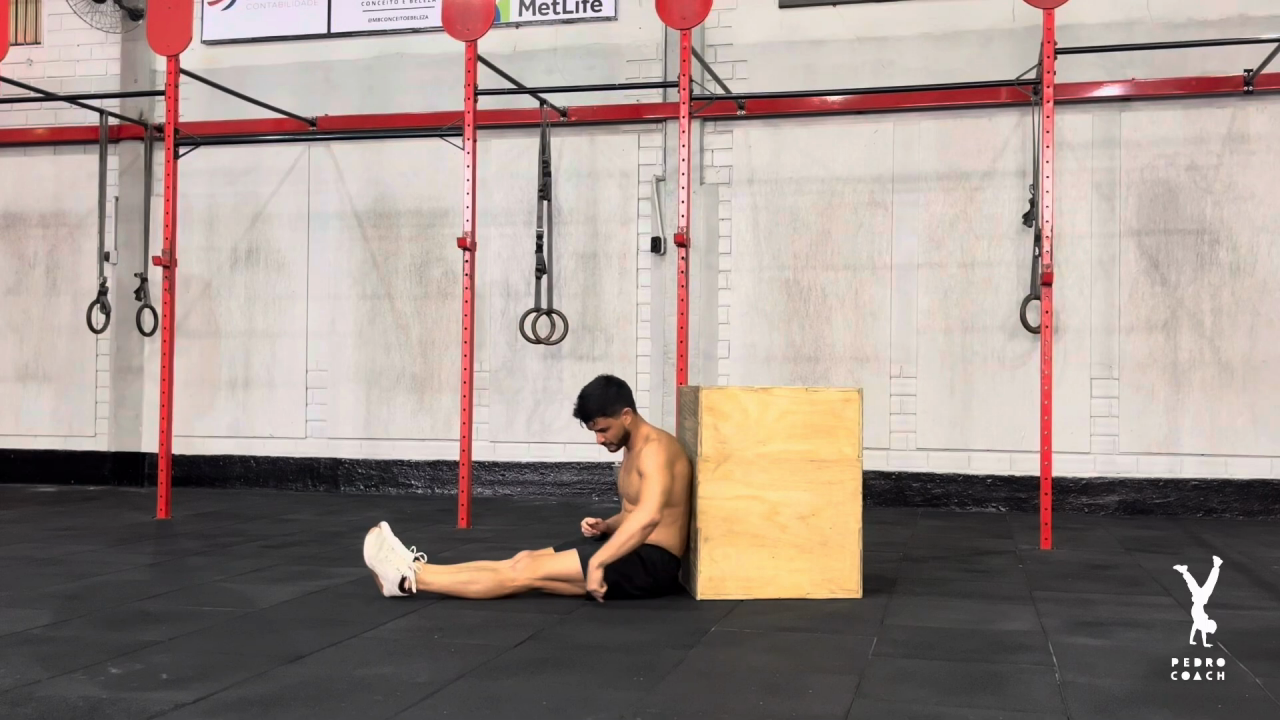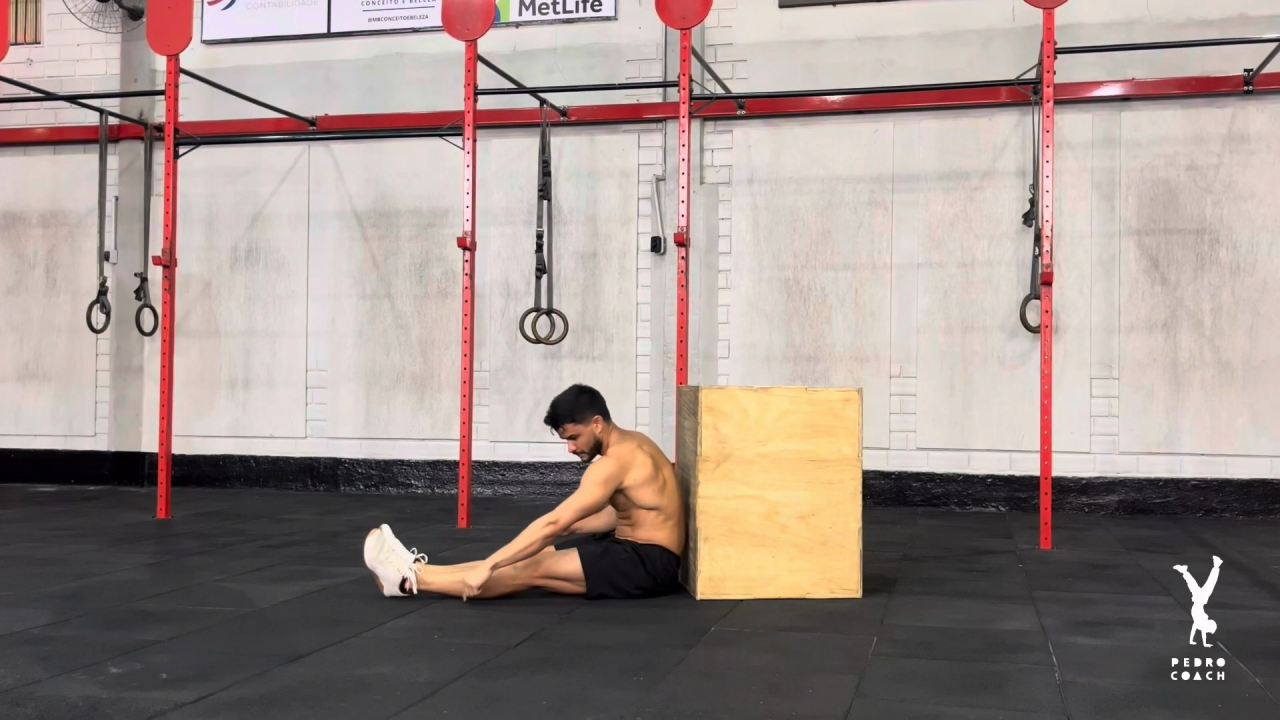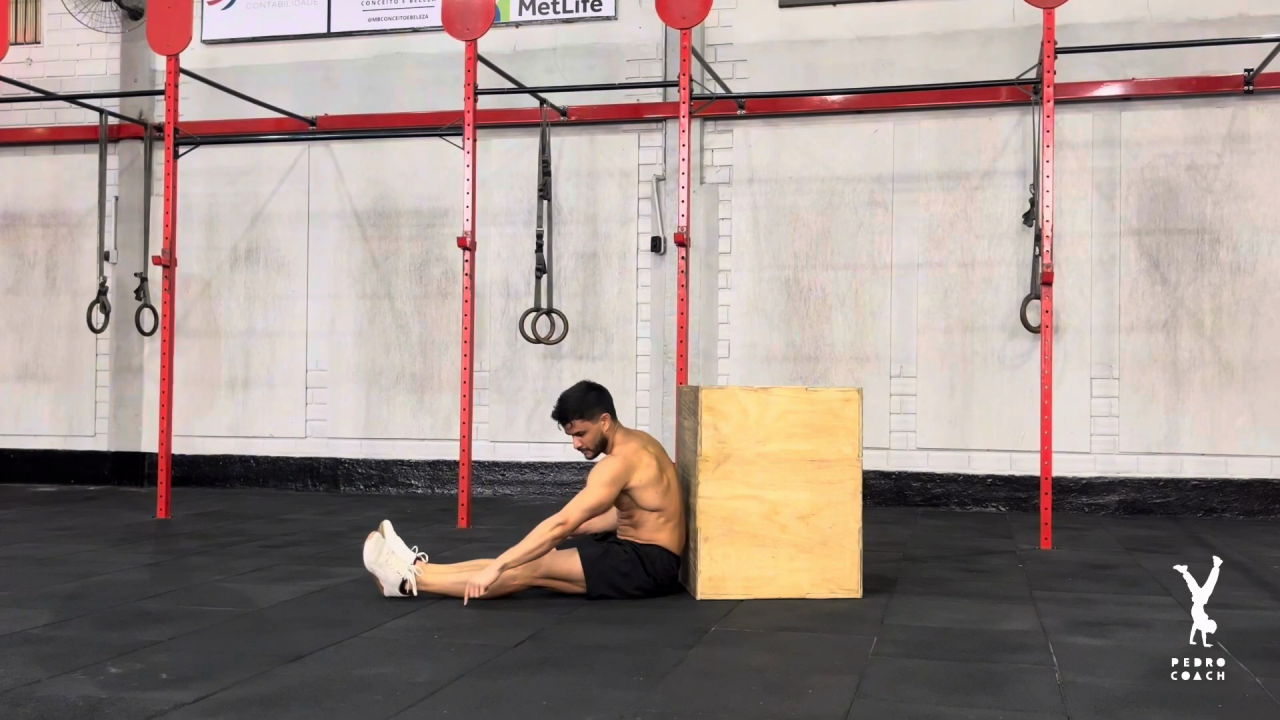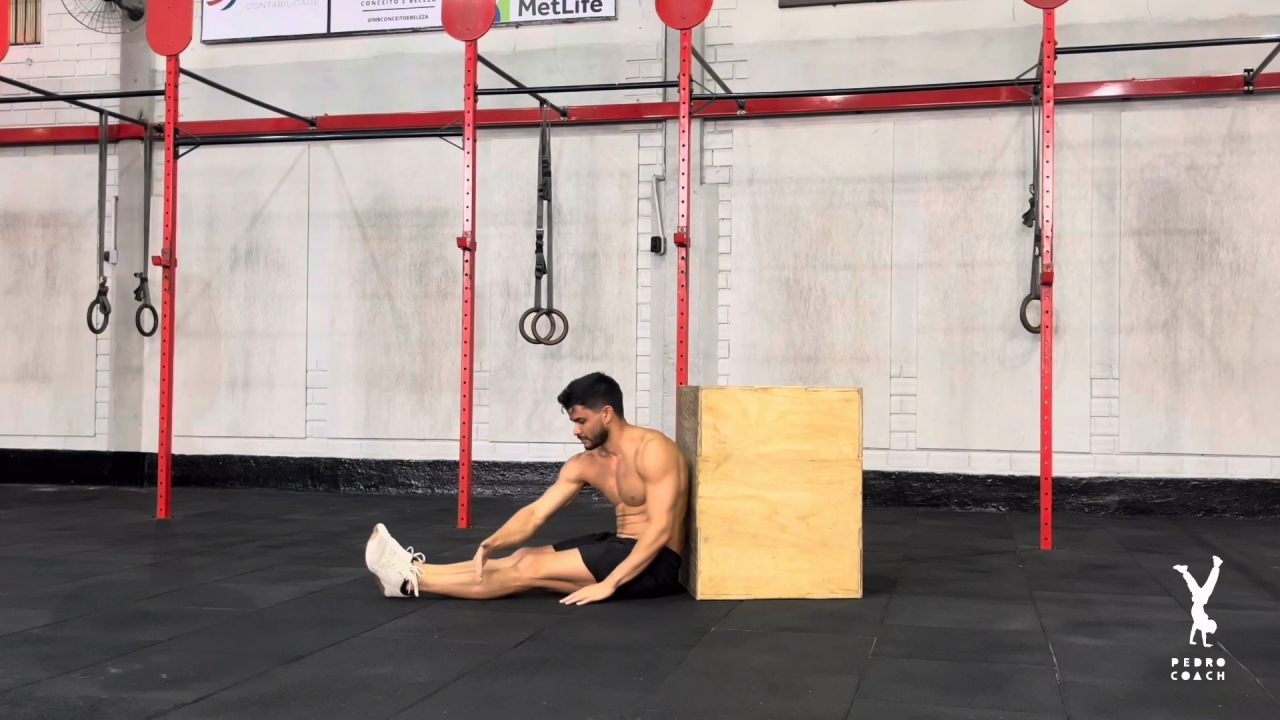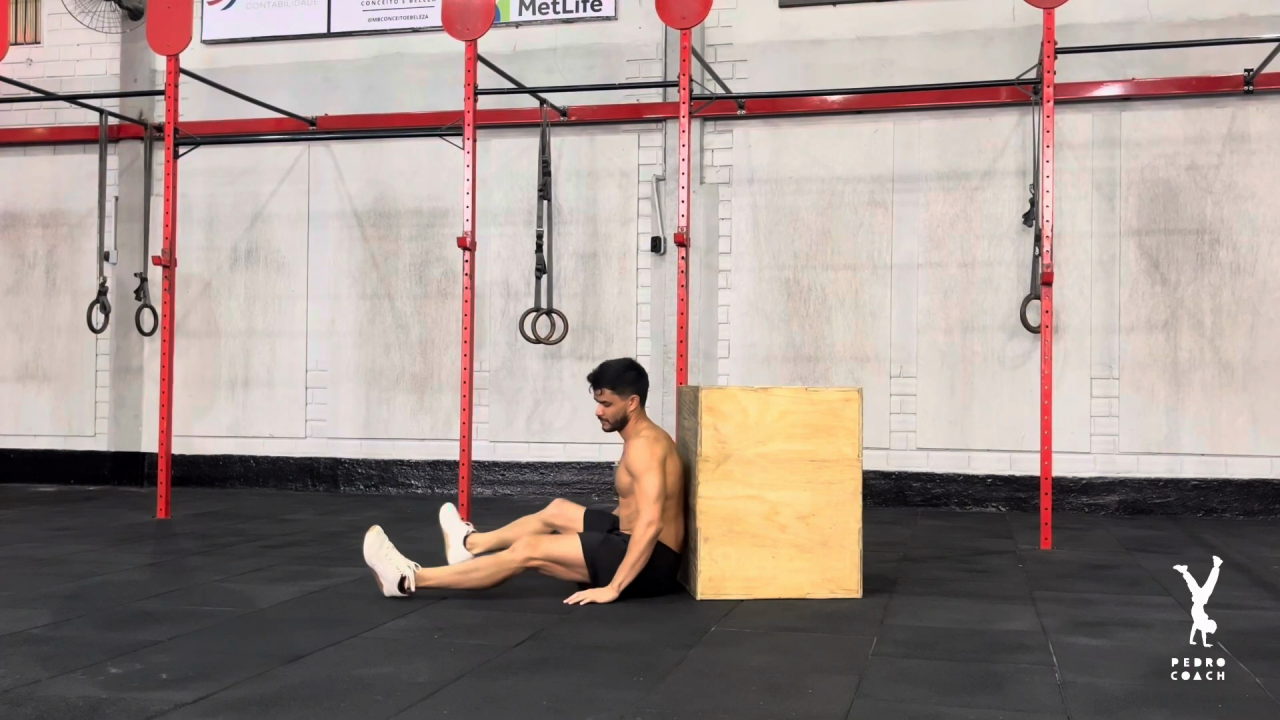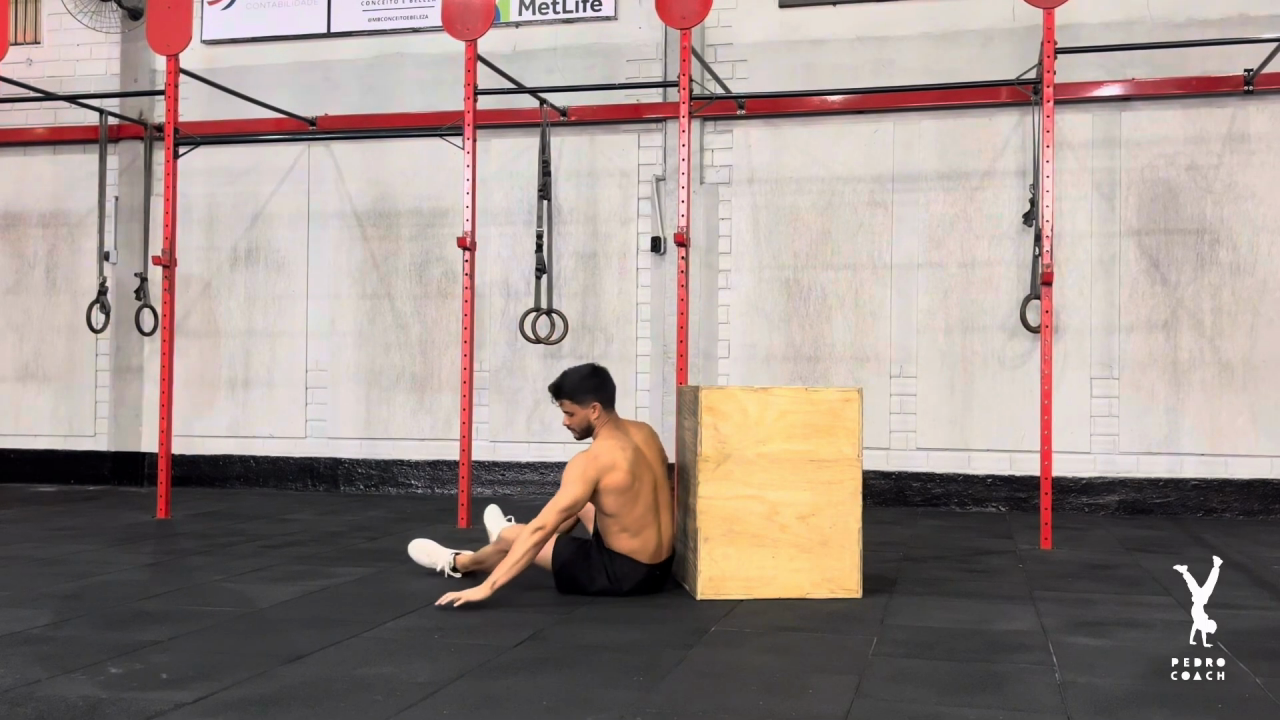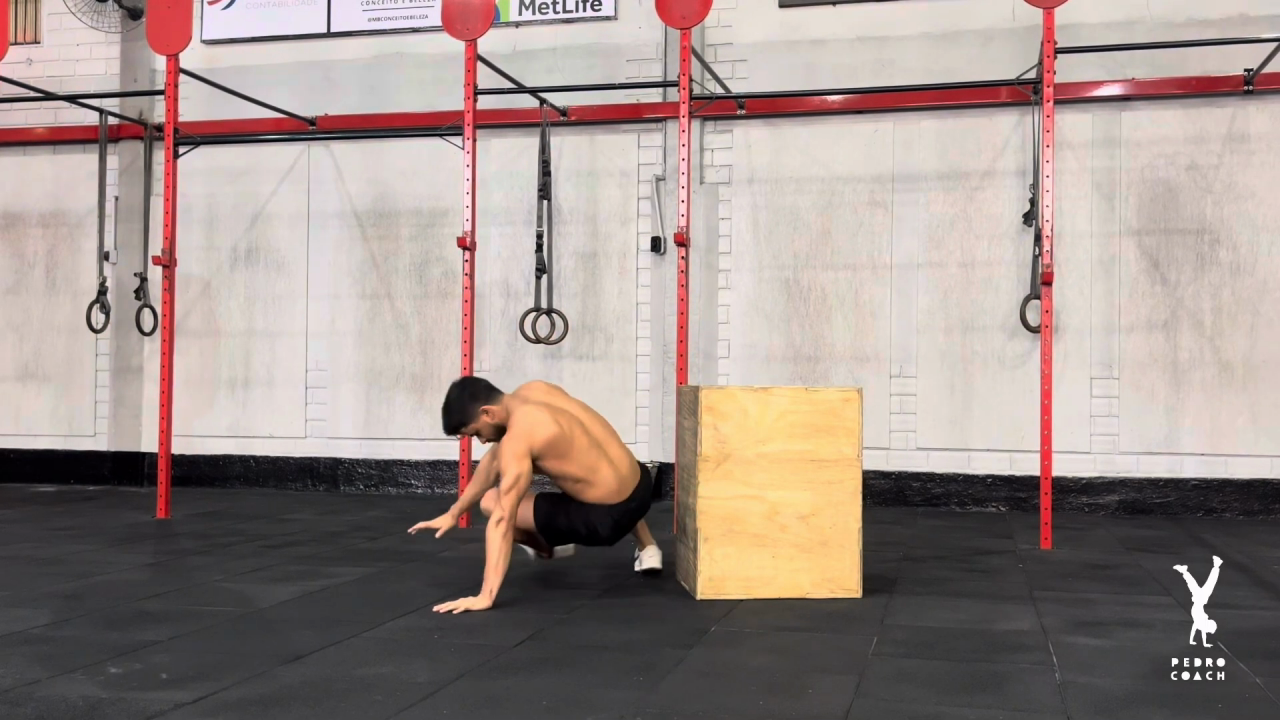
dt=0.7s
person 1, frame 1
left shoulder: (654, 449)
right shoulder: (636, 447)
left elbow: (650, 516)
left wrist: (596, 564)
right wrist: (605, 526)
left hip: (649, 564)
right hip: (637, 553)
left knee: (526, 573)
right knee: (524, 559)
left ankle: (409, 577)
right ankle: (414, 570)
person 1, frame 2
left shoulder: (615, 461)
right shoulder: (629, 444)
left elbow: (553, 523)
left wrist: (488, 565)
right wrist: (567, 528)
left hip: (648, 563)
right hip: (634, 549)
left knee: (530, 570)
right knee: (527, 558)
left ankle: (410, 578)
right ankle: (417, 569)
person 1, frame 3
left shoulder: (621, 461)
right shoulder: (635, 443)
left elbow: (561, 524)
left wrist: (496, 566)
right wrist: (571, 529)
left hip: (650, 564)
right hip: (633, 548)
left knee: (531, 570)
right knee: (521, 560)
left ankle: (409, 580)
right ankle: (417, 567)
person 1, frame 4
left shoulder: (653, 449)
right shoulder: (585, 464)
left elbow: (660, 528)
right elbow: (536, 513)
left wrist: (610, 583)
right wrist: (493, 544)
left hip: (654, 564)
right hip: (623, 548)
left knee: (531, 570)
right knee: (521, 557)
left ankle: (411, 582)
right ankle: (417, 569)
person 1, frame 5
left shoulder: (644, 446)
right shoulder: (648, 439)
left elbow: (651, 524)
left wrist: (614, 588)
left hip: (650, 564)
right hip: (653, 559)
left knee: (527, 553)
right knee: (558, 511)
left ankle: (408, 580)
right ankle: (470, 544)
person 1, frame 6
left shoulder: (593, 461)
right shoulder: (645, 434)
left elbow: (542, 529)
left wrist: (487, 587)
left hip: (625, 575)
right hip: (658, 567)
left knee: (511, 538)
right knee: (581, 502)
left ankle: (457, 563)
person 1, frame 7
left shoulder: (519, 437)
right shoulder: (531, 392)
left elbow: (501, 520)
right elbow: (493, 460)
left wrist: (485, 596)
right wrist: (453, 513)
left hip: (607, 516)
right hip: (640, 487)
left knee: (492, 504)
left ankle: (542, 547)
right ankle: (648, 550)
